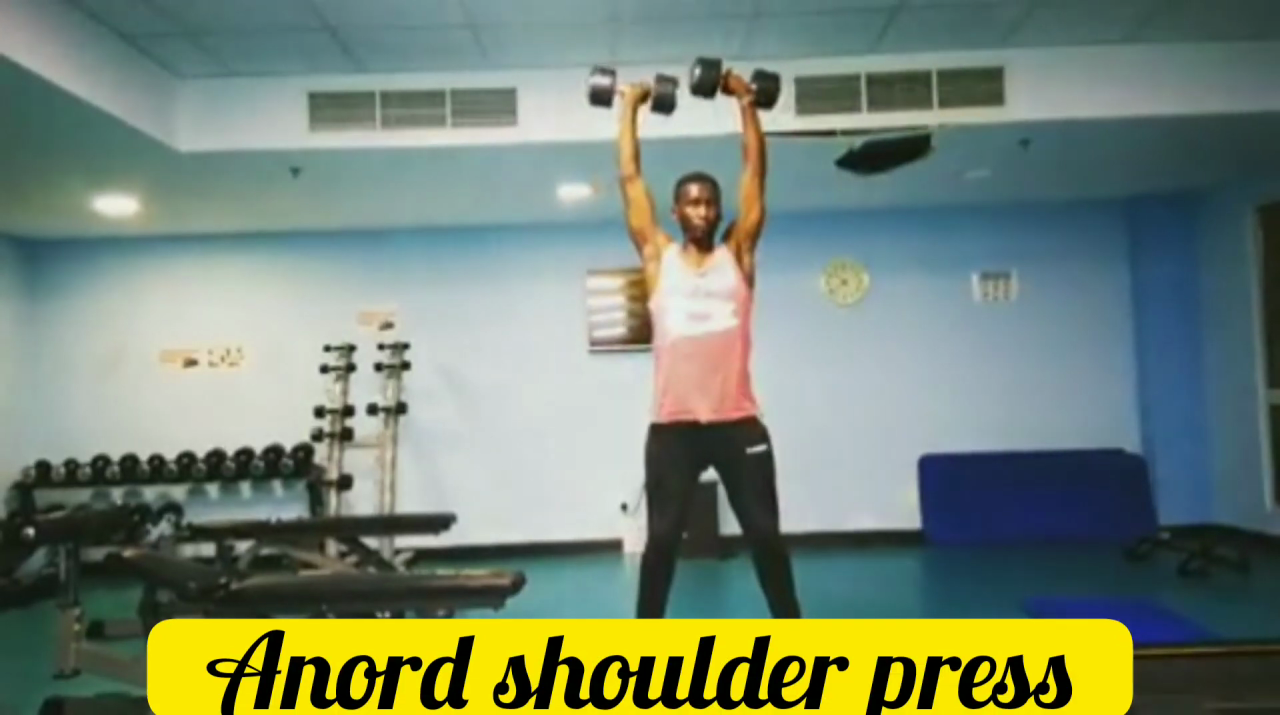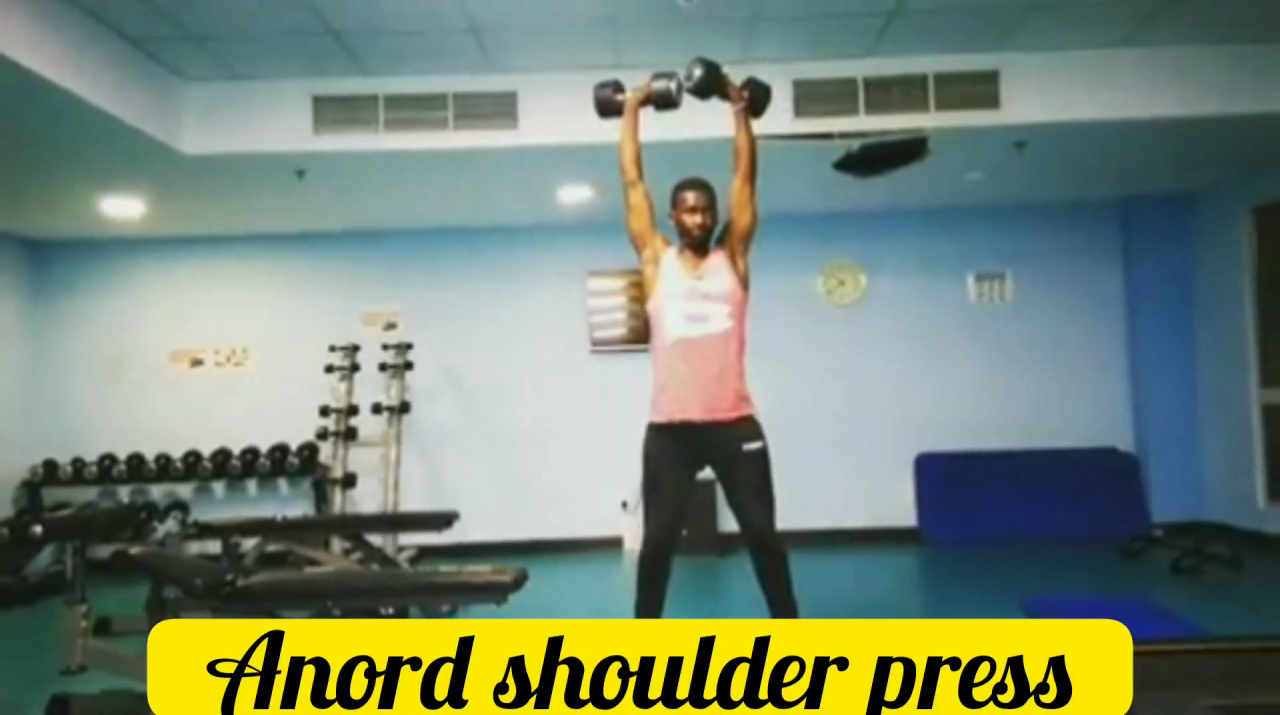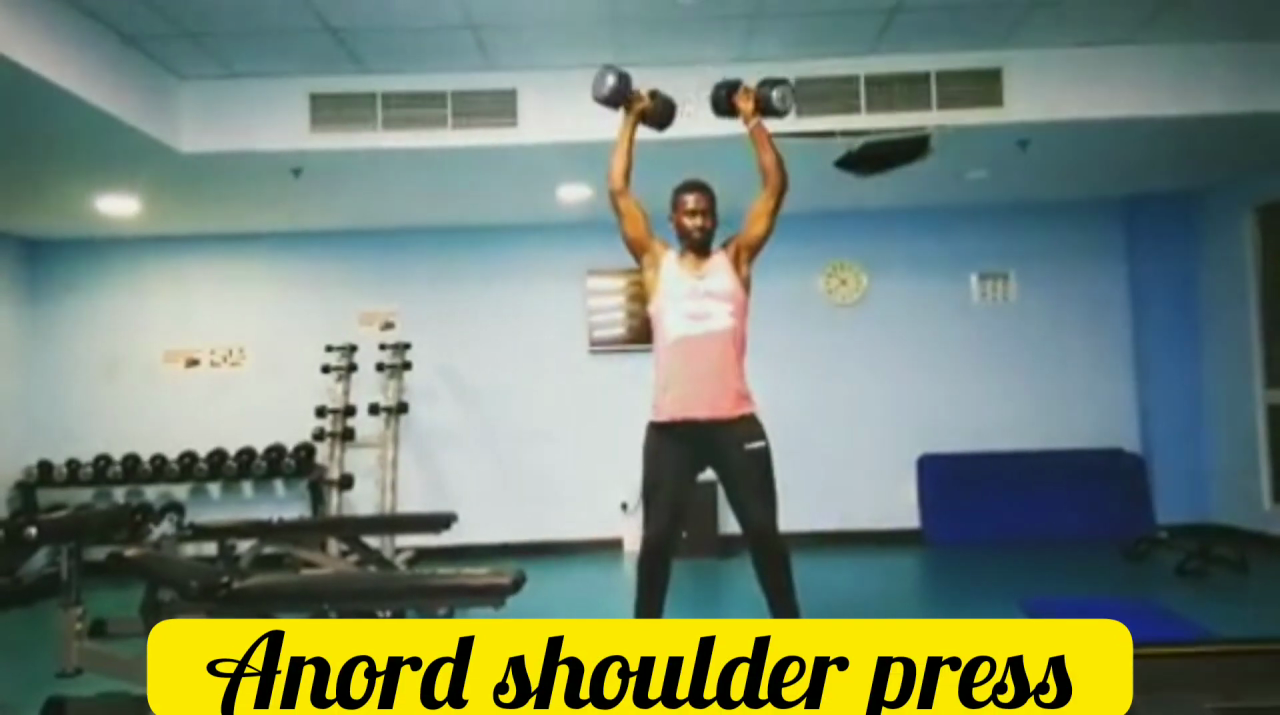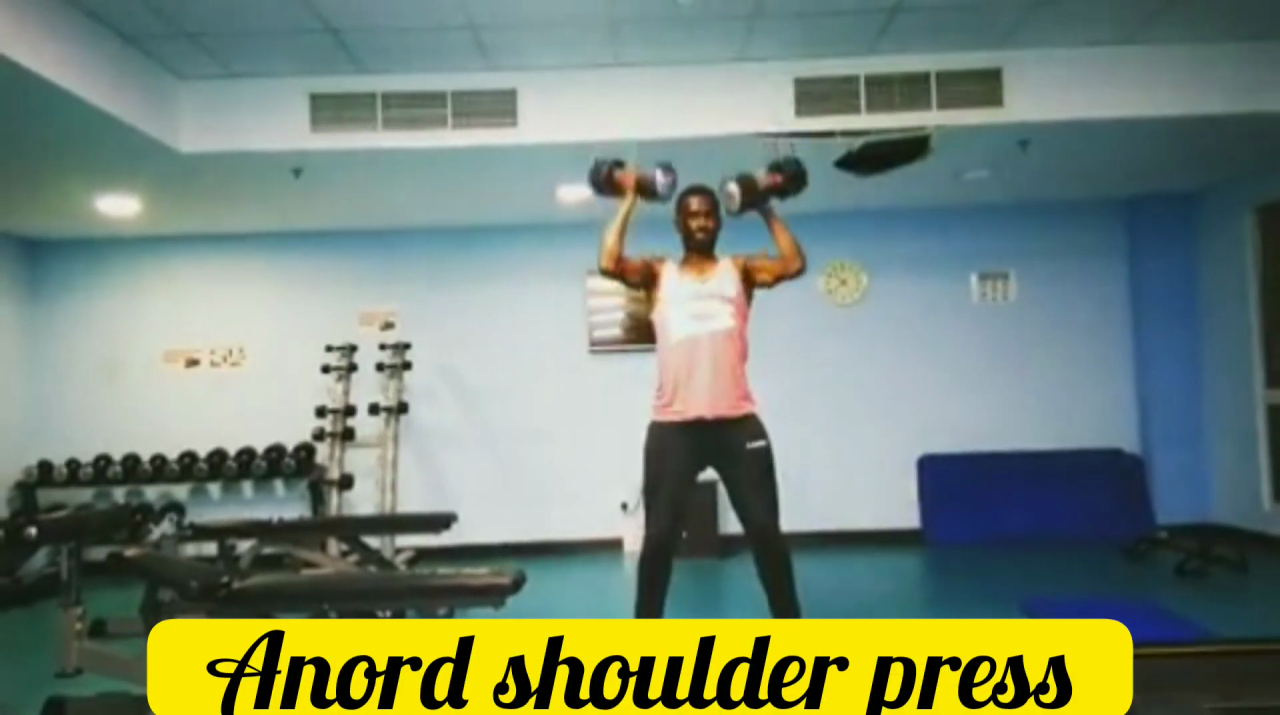
dt=0.5s
person 1, frame 1
left shoulder: (739, 253)
right shoulder: (658, 257)
left elbow: (755, 168)
right elbow: (629, 176)
left wrist: (744, 100)
right wrist: (630, 105)
left hip: (738, 424)
right hip: (673, 427)
left knee: (765, 536)
right knee: (661, 539)
person 1, frame 2
left shoulder: (732, 257)
right shoulder: (656, 260)
left elbow: (746, 176)
right elbow: (632, 182)
left wrist: (739, 107)
right wrist: (631, 111)
left hip: (734, 423)
right hip: (670, 427)
left knee: (762, 533)
right knee: (658, 538)
person 1, frame 3
left shoulder: (736, 260)
right shoulder: (656, 263)
left elbow: (775, 187)
right elbow: (619, 191)
left wrist: (752, 120)
right wrist: (631, 120)
left hip: (735, 423)
right hip: (672, 426)
left knee: (763, 532)
right knee: (657, 538)
person 1, frame 4
left shoulder: (739, 269)
right shoulder: (658, 273)
left elbow: (794, 265)
right elbow: (609, 265)
left wrist: (766, 210)
right wrist: (628, 203)
left hip: (737, 421)
right hip: (673, 424)
left knee: (765, 530)
right knee: (659, 535)
